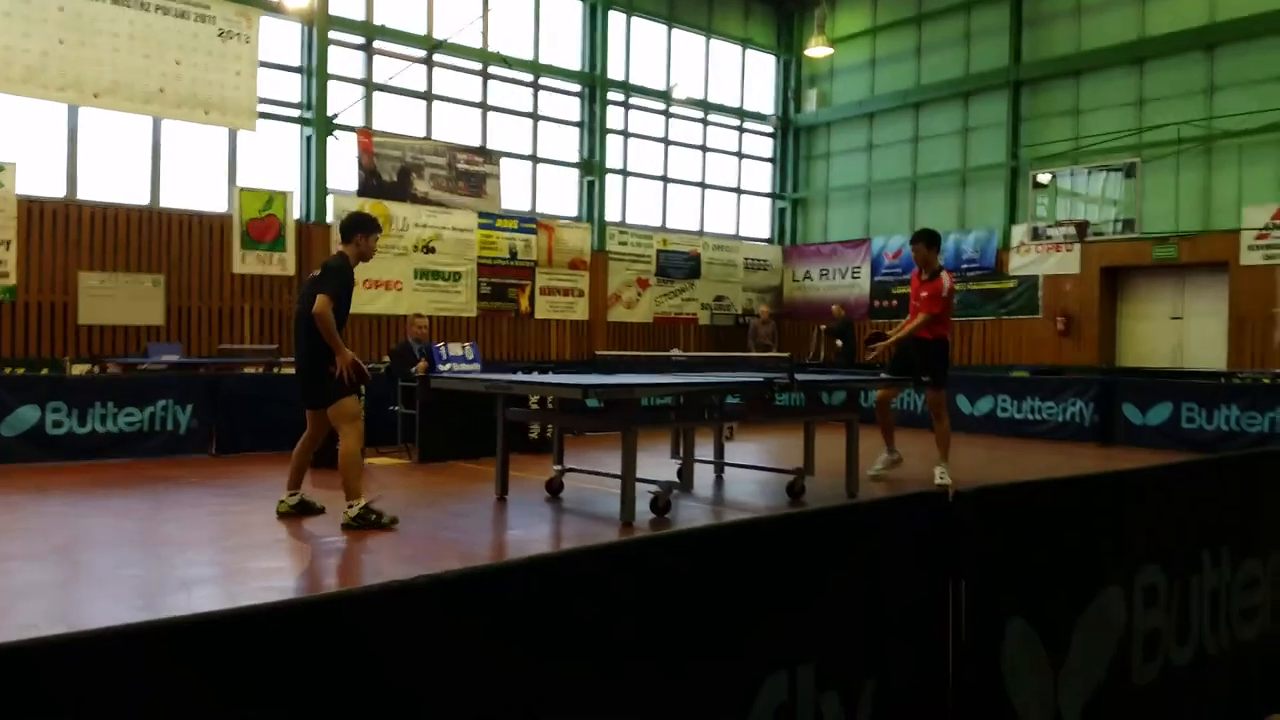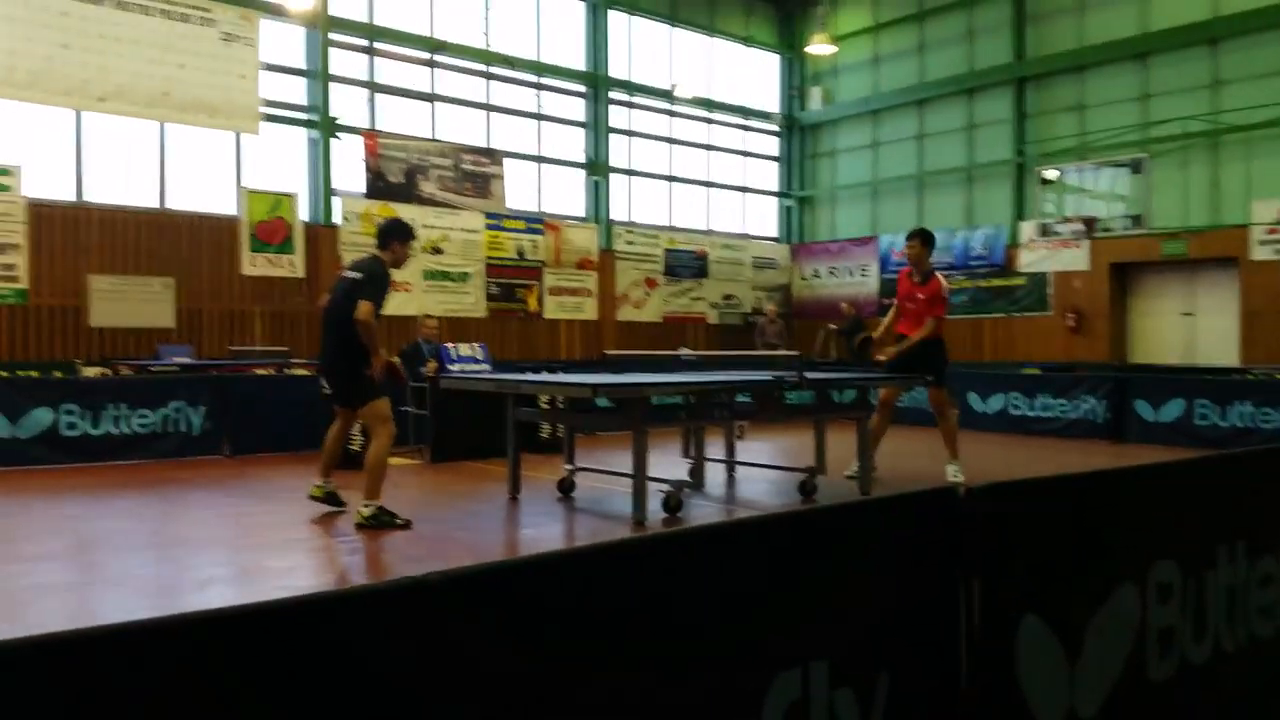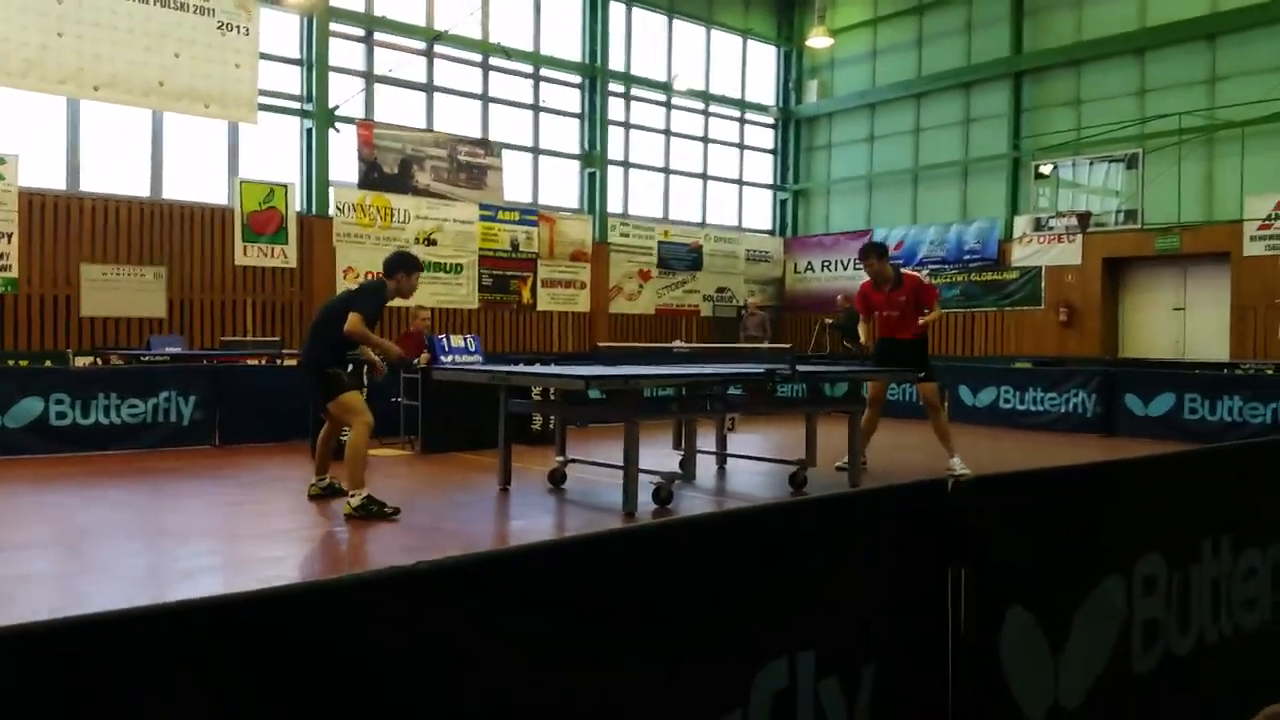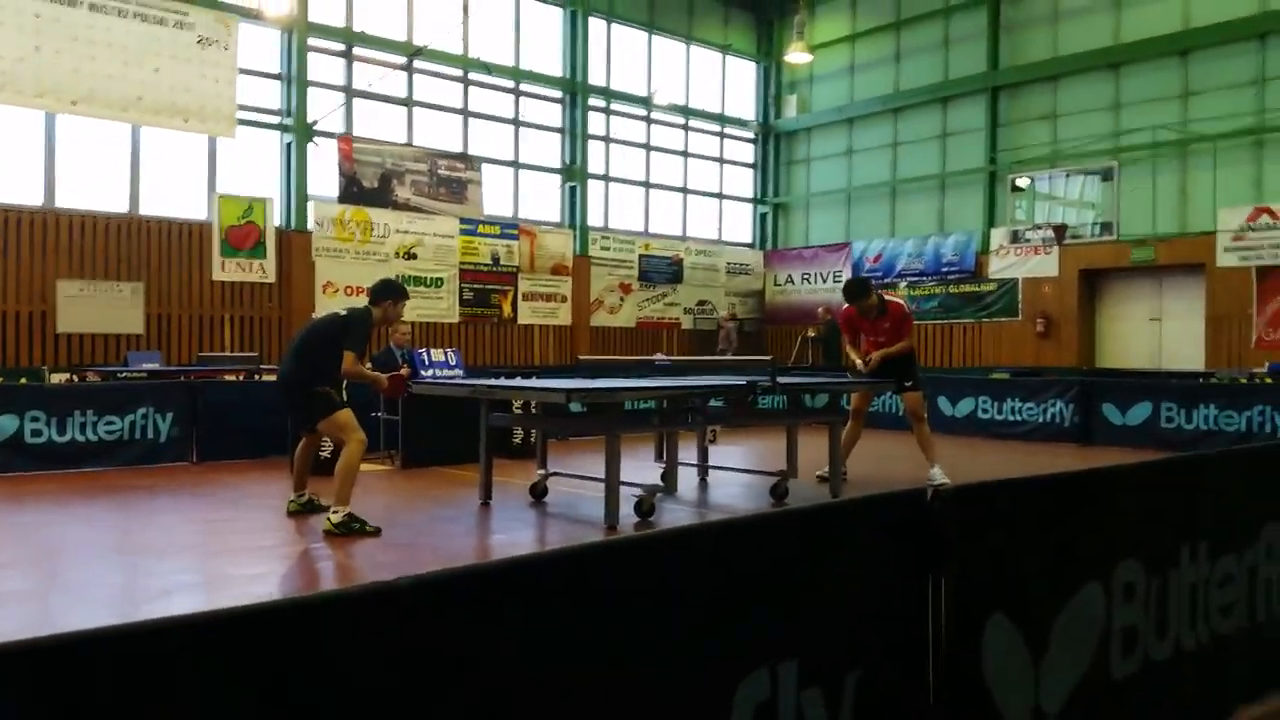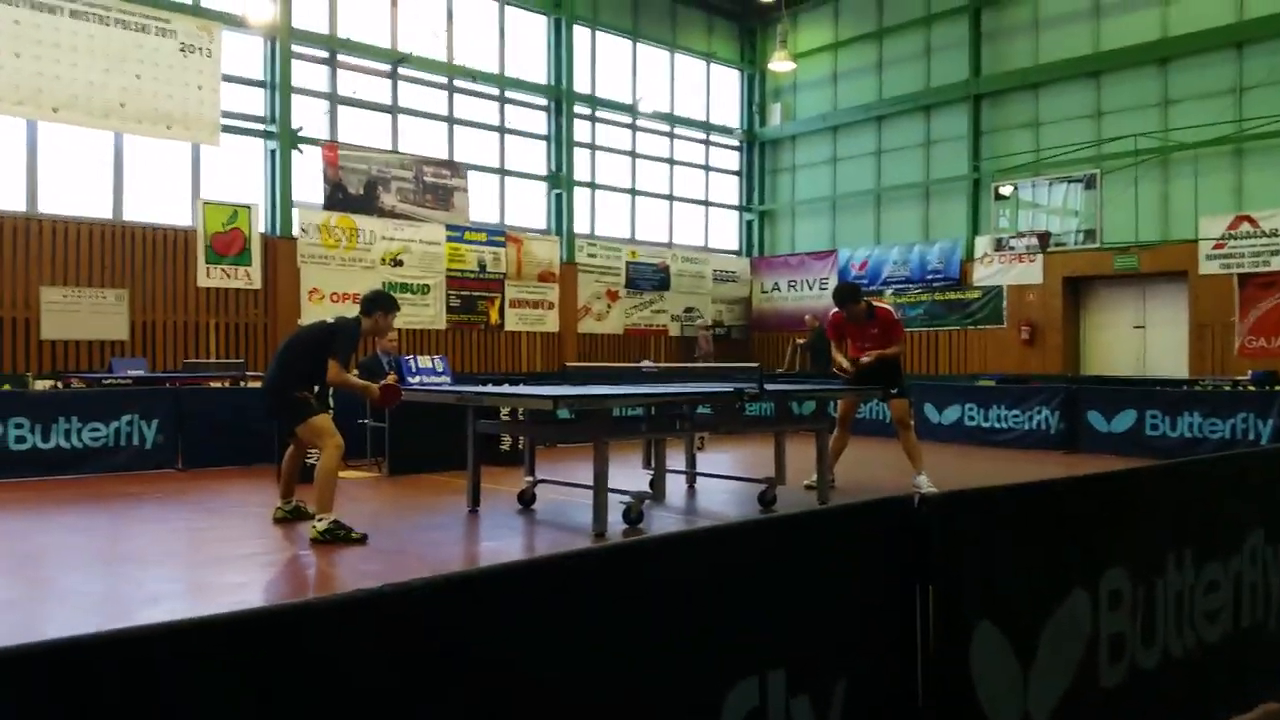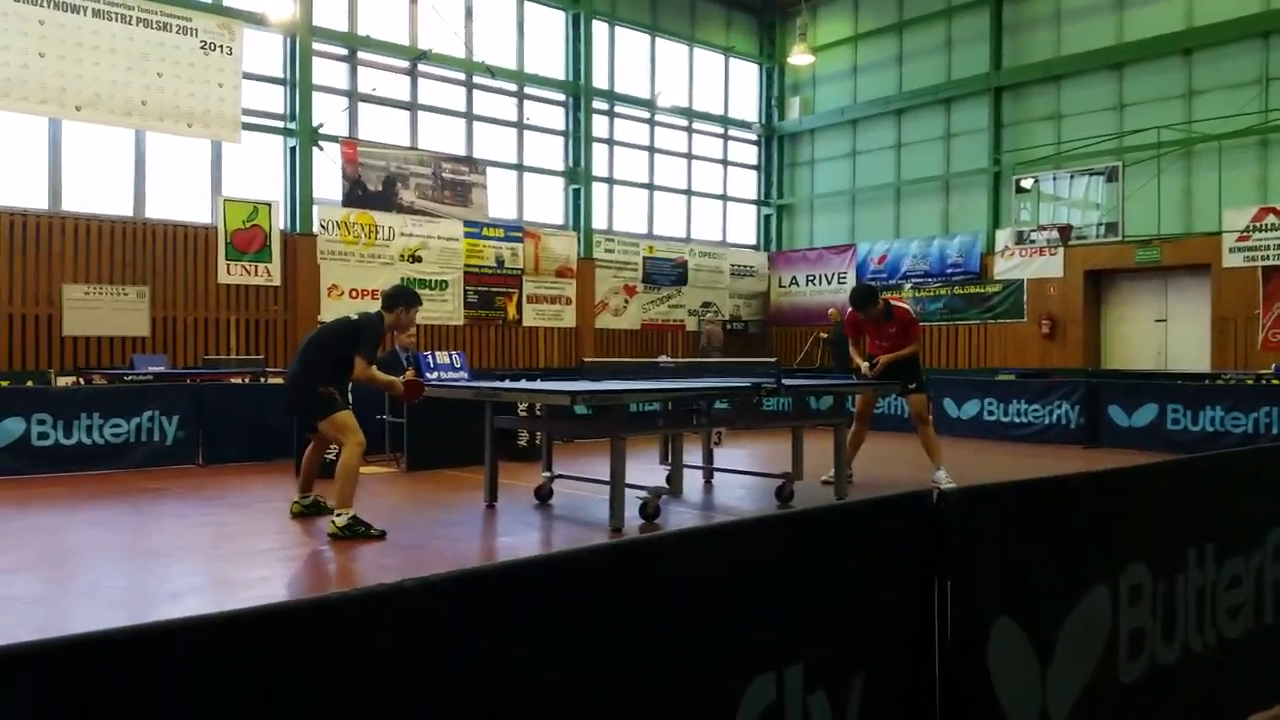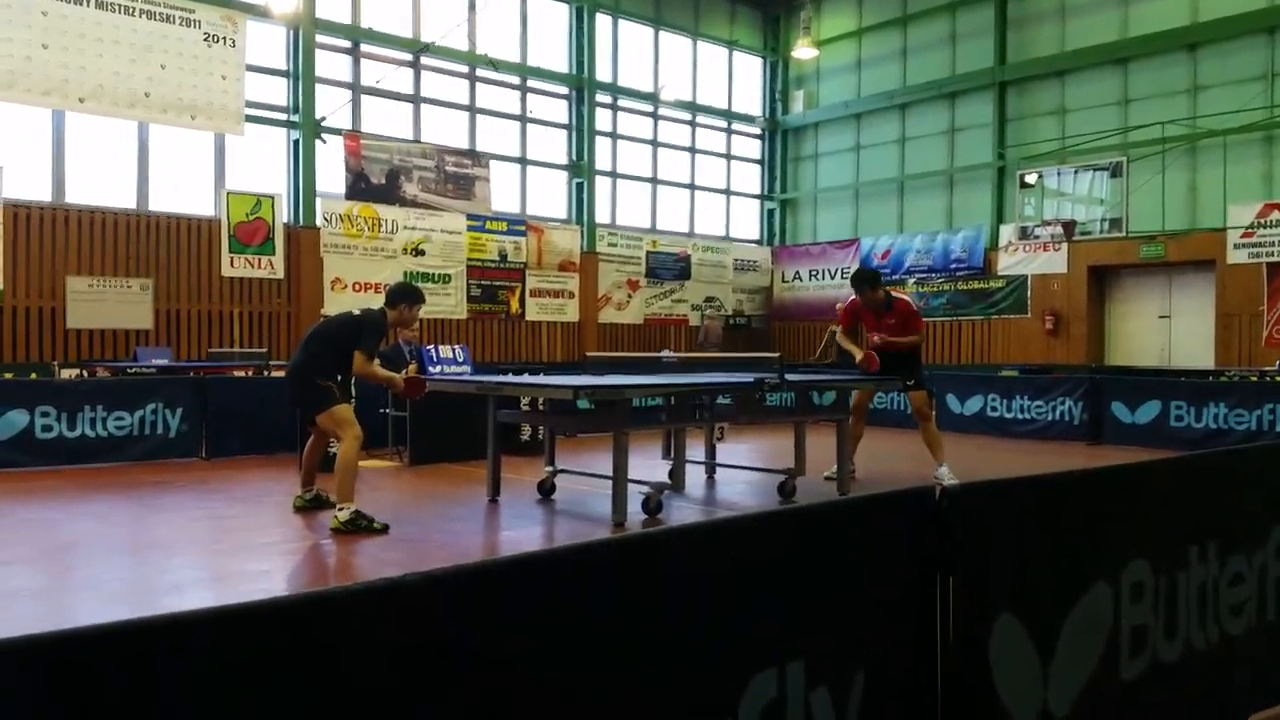
dt=0.4s
person 1, frame 1
left shoulder: (335, 267)
right shoulder: (339, 268)
right elbow: (320, 310)
right wrist: (341, 351)
left hip: (312, 361)
right hip: (324, 363)
left knee: (316, 431)
right knee: (352, 428)
left ankle: (291, 498)
right ankle: (356, 509)
person 1, frame 2
left shoulder: (355, 268)
right shoulder: (379, 273)
left elbow: (329, 305)
right elbow: (364, 316)
right wrist: (376, 353)
left hip: (333, 358)
right hip: (352, 362)
left knee: (345, 419)
right knee: (384, 430)
left ankle: (323, 485)
right ankle: (370, 509)
person 1, frame 3
left shoulder: (371, 290)
right shoulder: (374, 292)
right elbow: (352, 328)
left wrist: (371, 356)
right wrist: (384, 346)
left hip: (318, 359)
right hip: (323, 361)
left knee: (335, 420)
right knee: (362, 421)
left ankle: (321, 482)
right ankle: (358, 499)
person 1, frame 4
left shoulder: (355, 317)
right shoulder: (362, 321)
right elbow: (348, 369)
left wrist: (374, 378)
right wrist: (375, 378)
left hip: (293, 377)
right hip: (307, 382)
left knee: (313, 436)
right knee: (355, 439)
left ankle: (299, 499)
right ankle: (339, 516)
person 1, frame 5
left shoulder: (344, 326)
right shoulder: (349, 331)
left elbow: (331, 374)
right elbow: (334, 377)
left wrist: (365, 387)
right wrist: (364, 387)
left hip: (281, 384)
right hip: (289, 387)
left knee: (301, 442)
right knee: (332, 445)
left ankle: (286, 506)
right ankle: (324, 524)
person 1, frame 6
left shoulder: (367, 322)
right shoulder: (373, 327)
left elbow: (358, 368)
right elbow: (360, 374)
left wrist: (388, 381)
right wrist: (389, 382)
left hip: (302, 380)
right hip: (313, 383)
left knee: (321, 439)
right knee: (354, 441)
left ankle: (304, 500)
right ankle: (343, 520)
person 1, frame 7
left shoulder: (371, 318)
right shoulder: (375, 323)
left elbow: (361, 364)
right elbow: (359, 369)
left wrist: (391, 377)
right wrist: (390, 378)
left hip: (304, 373)
right hip: (312, 376)
left knee: (323, 432)
right knee: (351, 435)
left ankle: (307, 494)
right ankle: (345, 514)
person 2, frame 1
left shoulder: (942, 283)
right shoulder: (917, 276)
left elbow: (921, 322)
left wrist: (888, 344)
right wrist: (893, 334)
left hip: (932, 346)
right hip: (909, 343)
left knee: (936, 408)
right knee: (881, 399)
left ankle: (942, 465)
right ankle: (890, 453)
person 2, frame 2
left shoulder: (938, 285)
right shoulder: (904, 275)
left elbow: (930, 328)
left wrist: (899, 349)
right wrist: (879, 332)
left hip: (928, 348)
right hip: (902, 345)
left knee: (941, 407)
right knee: (884, 403)
left ankle: (953, 463)
person 2, frame 3
left shoulder: (915, 281)
right shoulder: (865, 289)
left elbow: (936, 310)
right elbow: (864, 320)
left wrist: (927, 320)
right wrist: (863, 337)
left hip: (914, 345)
right hip: (886, 344)
left knee: (932, 403)
right knee: (873, 401)
left ankle: (953, 458)
right ankle: (857, 455)
person 2, frame 4
left shoulder: (898, 307)
right shoulder: (848, 313)
left elbow: (908, 343)
right elbow: (849, 344)
left wrist: (883, 353)
right wrist: (857, 361)
left hip: (900, 359)
right hip: (871, 361)
left knee: (917, 414)
right knee: (856, 412)
left ankle: (934, 469)
person 2, frame 5
left shoulder: (886, 313)
right shoulder: (836, 317)
left elbow: (899, 347)
right elbow: (835, 348)
left wrist: (878, 354)
right wrist: (843, 361)
left hip: (887, 366)
right hip: (857, 367)
left knee: (903, 422)
right knee: (842, 420)
left ankle: (920, 476)
person 2, frame 6
left shoulder: (904, 311)
right shoulder: (853, 315)
left elbow: (916, 345)
right elbow: (852, 346)
left wrist: (890, 358)
right wrist: (861, 364)
left hip: (905, 362)
right hip: (876, 362)
left knee: (921, 417)
right knee: (860, 415)
left ankle: (939, 472)
person 2, frame 7
left shoulder: (904, 304)
right shoulder: (853, 304)
left elbow: (919, 338)
right elbow: (840, 335)
left wrist: (889, 340)
right wrist: (856, 351)
left hip: (905, 357)
right hip: (876, 356)
left knee: (922, 413)
right knee: (857, 409)
left ankle: (941, 468)
